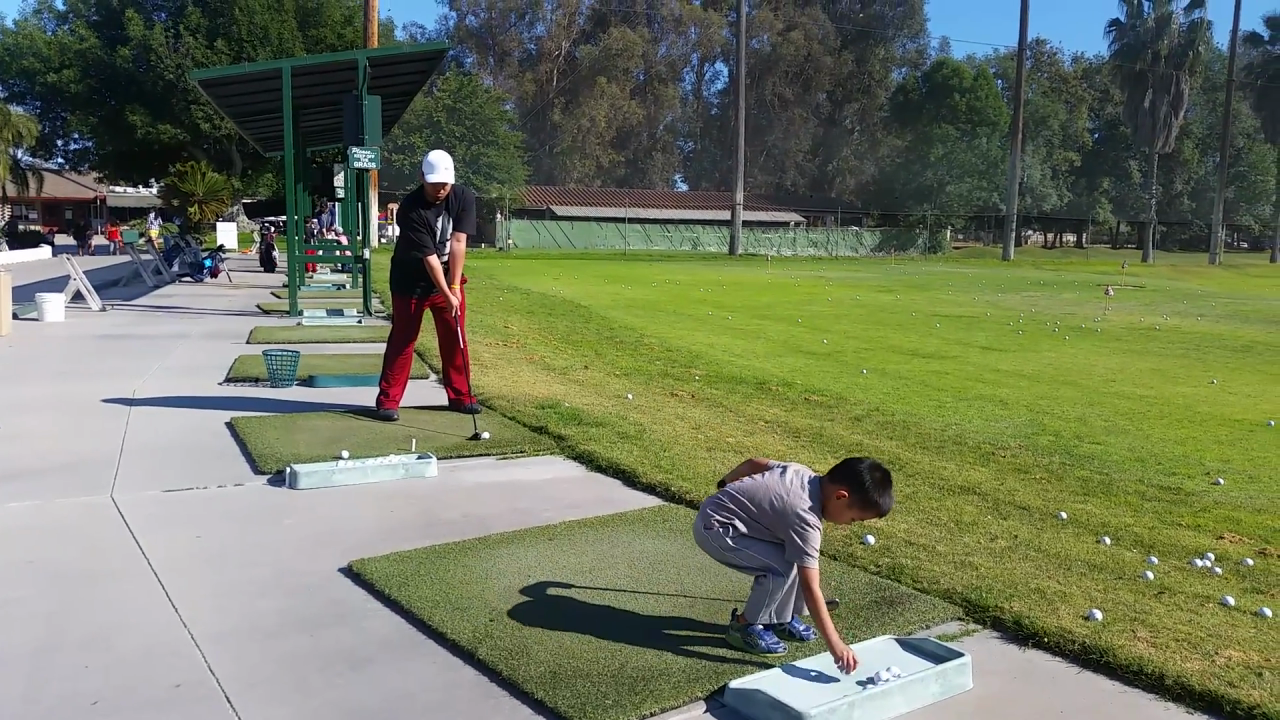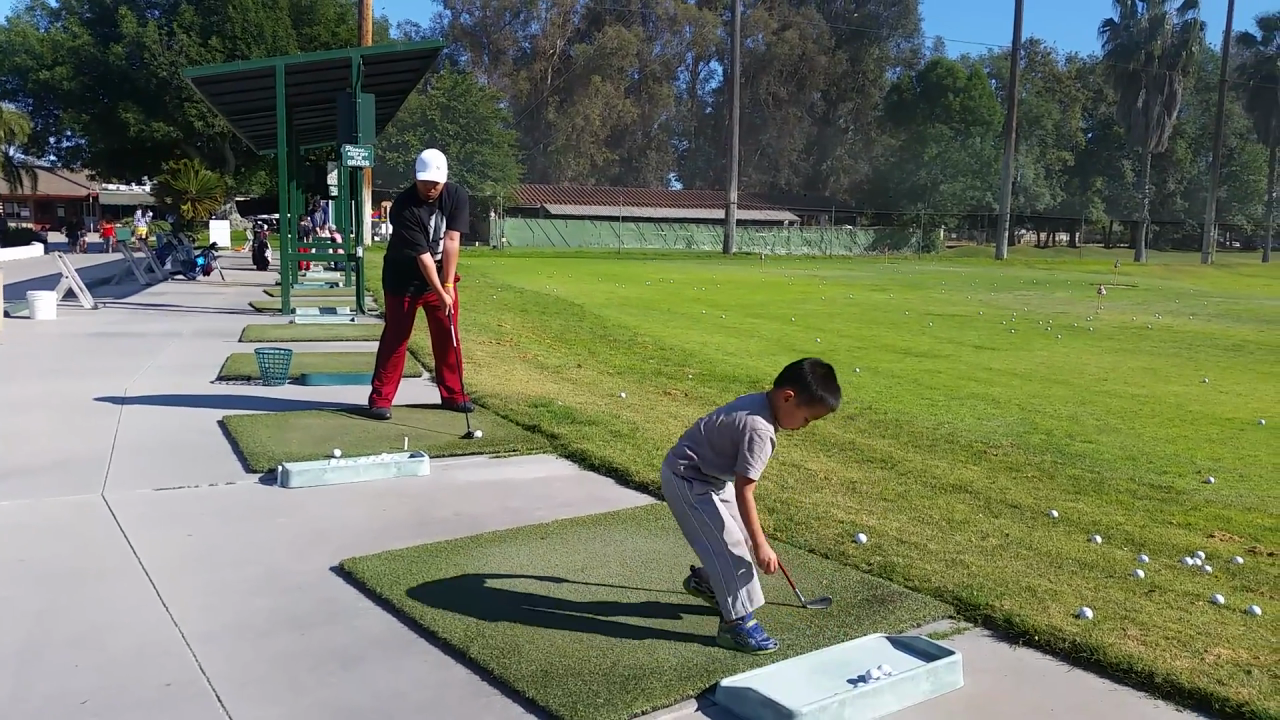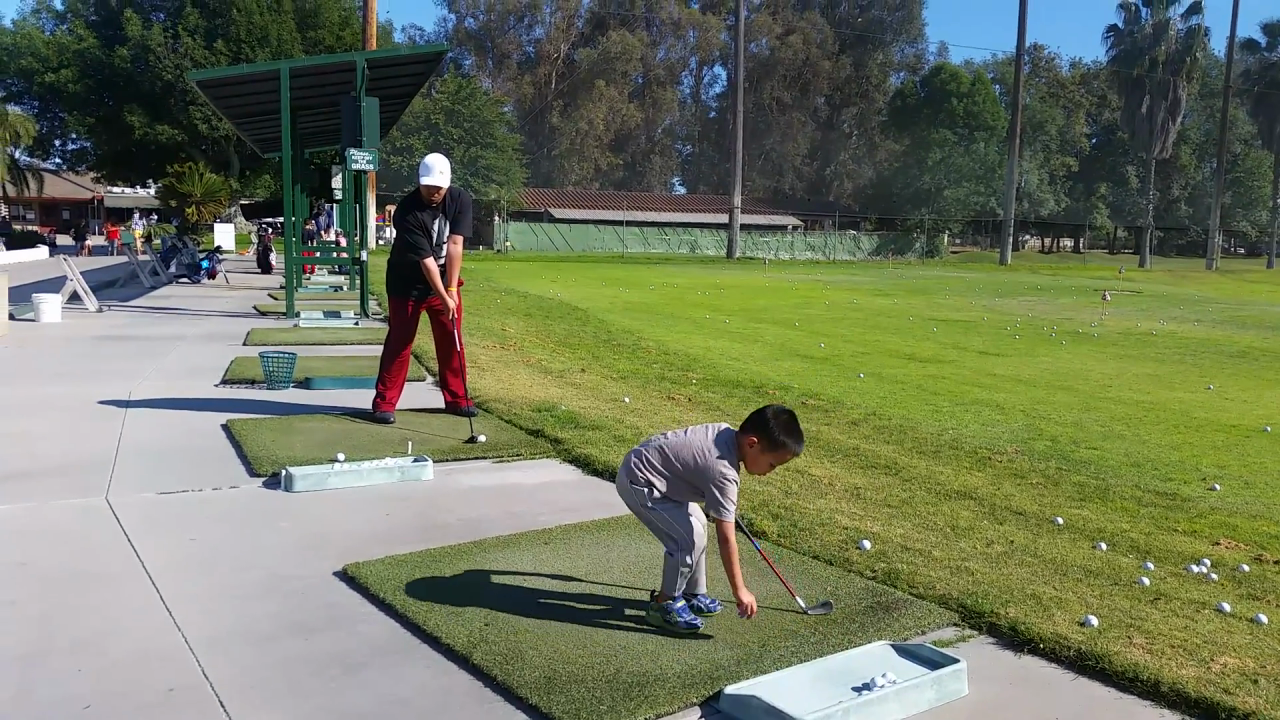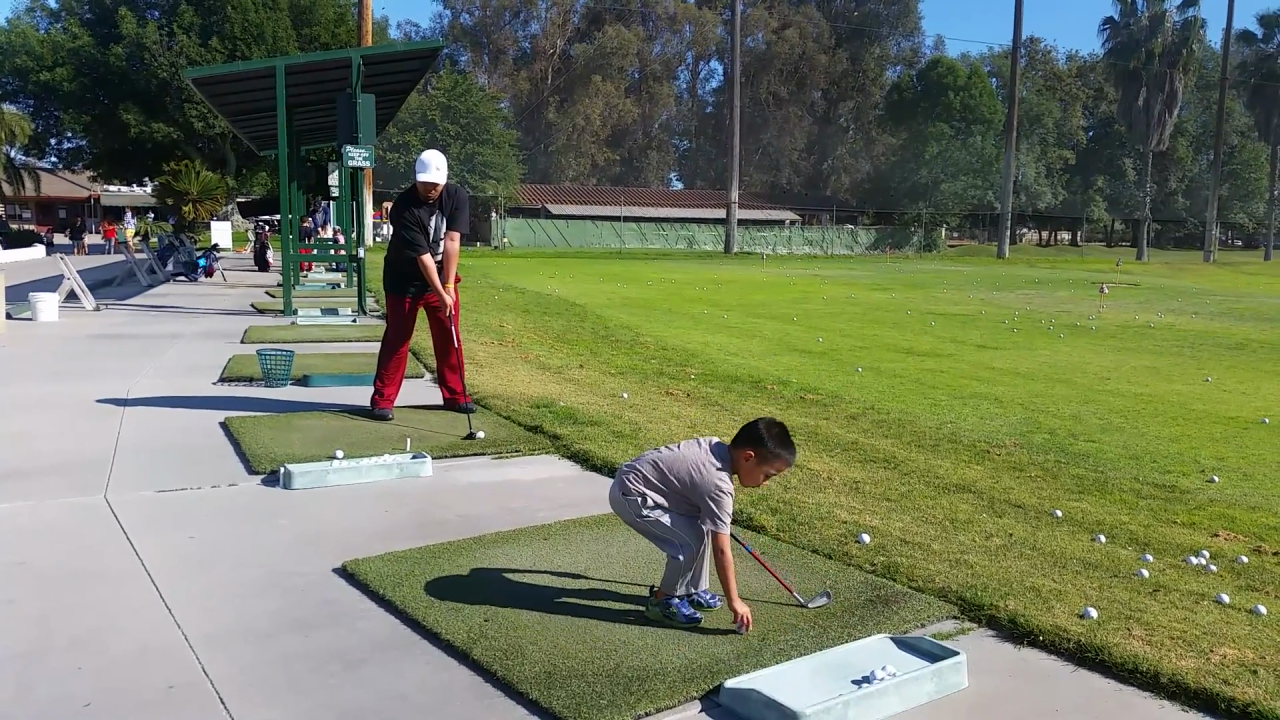
dt=0.4s
person 1, frame 1
left shoulder: (464, 197)
right shoulder: (410, 209)
left elbow: (458, 243)
right elbow: (428, 256)
left wrist: (455, 286)
right wrist: (446, 294)
left hip: (449, 278)
right hip: (411, 281)
left knee: (455, 337)
right knee: (402, 339)
left ankle: (460, 395)
right ankle: (388, 399)
person 1, frame 2
left shoulder: (457, 196)
right shoulder: (403, 207)
left elbow: (451, 241)
right elbow: (422, 255)
left wrist: (448, 285)
right wrist: (440, 293)
left hip: (442, 277)
right hip: (404, 280)
left knee: (448, 335)
right knee: (395, 338)
left ankle: (452, 393)
right ankle: (380, 398)
person 1, frame 3
left shoulder: (461, 200)
right shoulder: (406, 212)
left elbow: (455, 245)
right elbow: (425, 259)
left wrist: (452, 289)
right wrist: (443, 297)
left hip: (445, 281)
right hip: (407, 284)
left knee: (451, 340)
right knee: (399, 342)
left ankle: (456, 398)
right ankle: (384, 402)
person 1, frame 4
left shoulder: (457, 196)
right shoulder: (403, 208)
left elbow: (451, 241)
right elbow: (422, 255)
left wrist: (449, 285)
right wrist: (440, 293)
left hip: (442, 277)
right hip: (404, 281)
left knee: (449, 336)
right knee: (397, 339)
left ankle: (454, 394)
right ankle: (382, 399)
person 2, frame 1
left shoulder: (804, 473)
right shoulder: (805, 519)
left elbow: (754, 463)
right elbow: (811, 588)
left wrist: (727, 483)
right wrist: (834, 643)
left hip: (722, 510)
right hip: (715, 528)
left knee: (797, 564)
right knee: (783, 569)
left ankle: (782, 619)
right ankle: (746, 627)
person 2, frame 2
left shoulder: (758, 402)
right shoulder: (760, 430)
right elbow: (744, 493)
right wrist: (761, 546)
left hip: (706, 473)
right hip: (687, 479)
left knee: (736, 536)
right knee: (729, 545)
left ankle: (703, 580)
right ankle: (735, 624)
person 2, frame 3
left shoulder: (726, 431)
right shoulder: (724, 473)
right elbow: (726, 539)
right wrist: (739, 590)
left hip: (651, 470)
right hip: (637, 482)
left knee: (695, 529)
right knee: (687, 539)
left ankle: (691, 591)
right ankle: (665, 603)
person 2, frame 4
left shoulder: (716, 446)
right shoulder: (719, 486)
right elbow: (722, 550)
right wrist: (734, 602)
left hip: (638, 479)
right hip: (630, 495)
left knee: (702, 530)
right knee: (691, 542)
left ankle: (692, 590)
right ankle: (664, 600)
